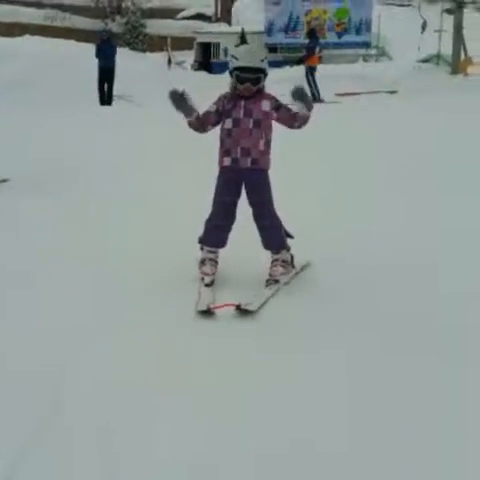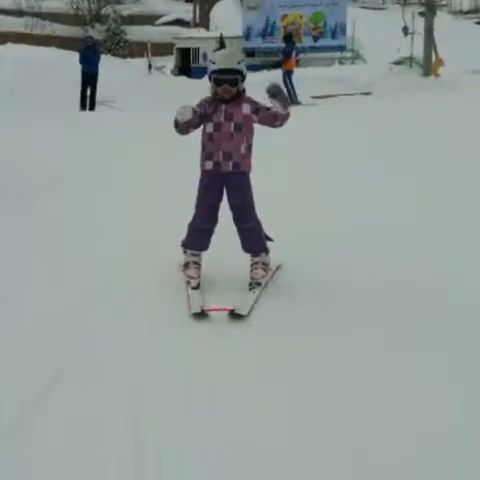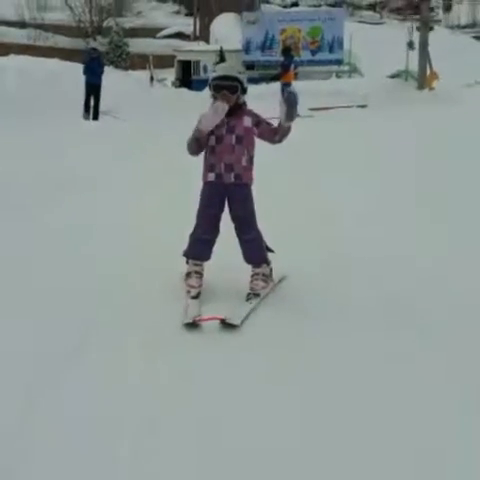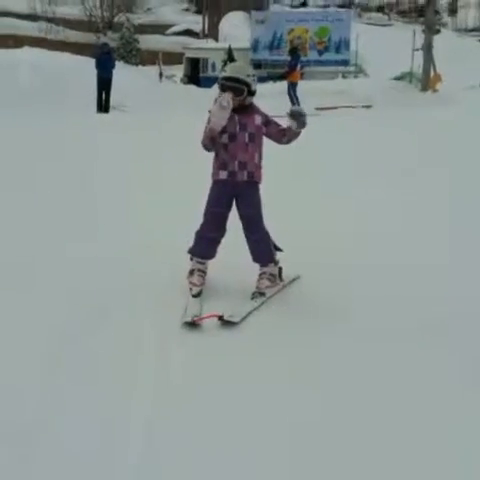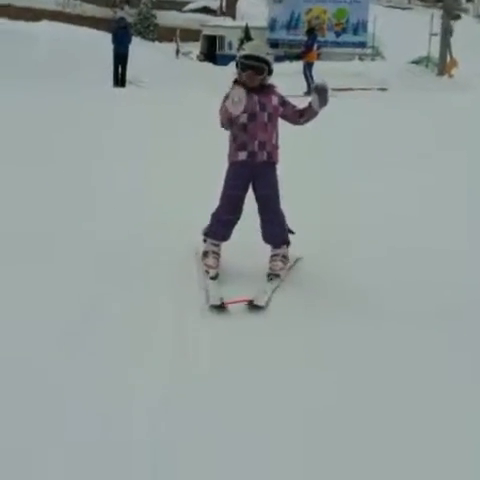
dt=0.3s
person 1, frame 1
left shoulder: (268, 102)
right shoulder: (225, 102)
left elbow: (294, 121)
right elbow: (203, 125)
left wrist: (304, 108)
right wrist: (189, 112)
left hip: (257, 168)
right hip: (229, 167)
left knee: (265, 213)
right knee: (221, 213)
left ankle: (281, 256)
right ankle: (209, 254)
person 1, frame 2
left shoulder: (248, 105)
right shoulder: (206, 105)
left elbow: (275, 120)
right elbow: (184, 129)
left wrist: (281, 106)
right wrist: (182, 118)
left hip: (238, 170)
right hip: (210, 170)
left knee: (245, 216)
right knee: (204, 215)
left ankle: (260, 258)
right ankle: (192, 258)
person 1, frame 3
left shoulder: (249, 118)
right shoulder: (210, 118)
left elbow: (275, 136)
right elbow: (193, 149)
left wrist: (286, 119)
right wrist: (204, 126)
left hip: (240, 182)
right hip: (213, 181)
left knee: (247, 227)
right knee: (205, 226)
left ankle: (261, 269)
right ankle: (194, 268)
person 1, frame 4
left shoulder: (258, 117)
right shoulder: (217, 115)
left elbow: (282, 136)
right elbow: (207, 145)
left wrist: (296, 127)
right wrist: (216, 123)
left hip: (249, 181)
right hip: (222, 179)
left knee: (254, 226)
right knee: (212, 225)
left ankle: (269, 268)
right ankle: (198, 266)
person 1, frame 5
left shoulder: (274, 97)
right shoulder: (233, 96)
left elbow: (298, 117)
right elbow: (225, 123)
left wrist: (316, 105)
right wrist: (233, 108)
left hip: (266, 162)
right hip: (239, 161)
left knee: (270, 208)
right knee: (229, 206)
left ankle: (280, 250)
right ankle: (211, 247)
